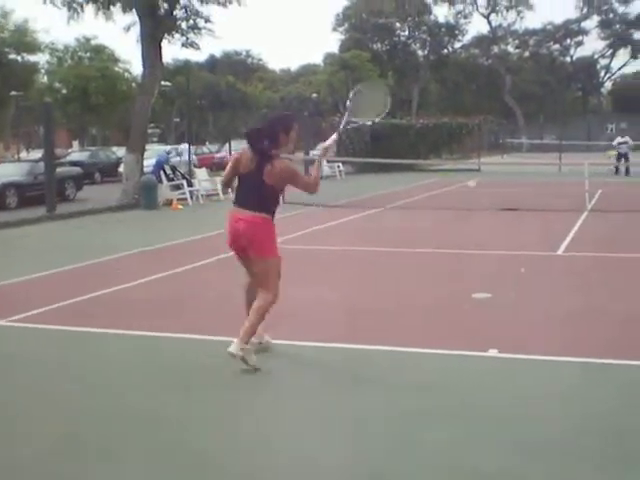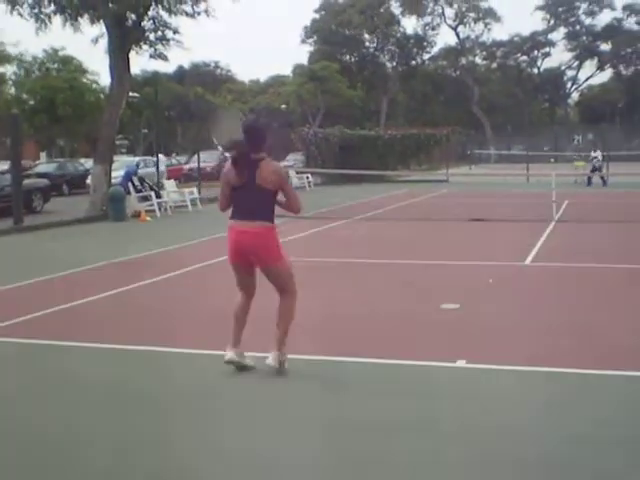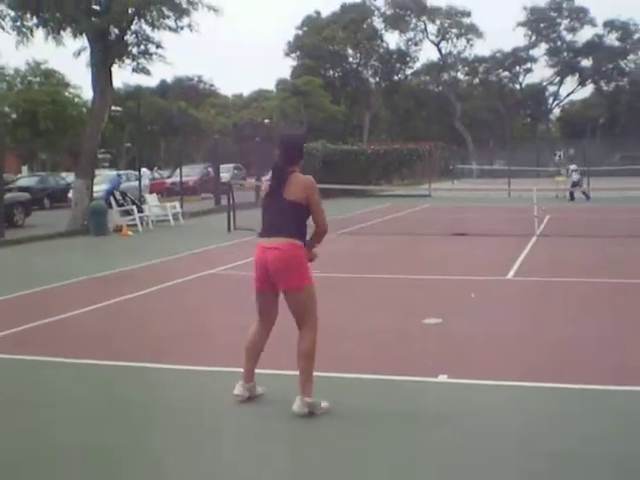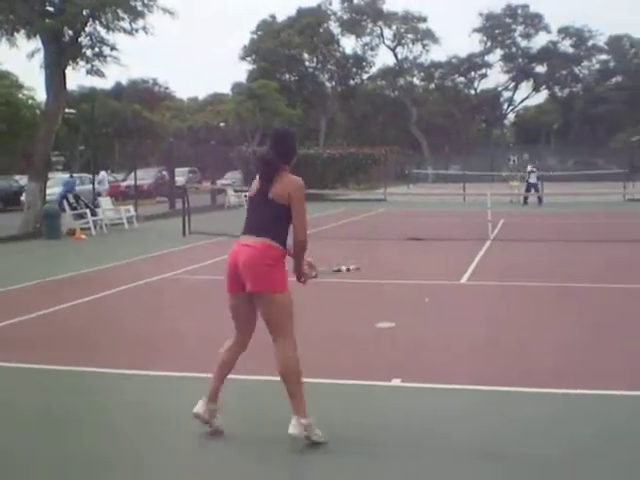
dt=0.5s
person 1, frame 1
left shoulder: (243, 154)
right shoulder: (284, 167)
left elbow: (225, 183)
right elbow: (311, 188)
right wrist: (318, 164)
left hip: (235, 222)
right hip: (259, 227)
left knee: (257, 278)
right knee: (269, 292)
left ankle: (253, 333)
right ankle: (242, 343)
person 1, frame 2
left shoulder: (231, 168)
right shoulder: (275, 170)
left elbow: (223, 205)
right elbow: (295, 208)
left hip: (236, 235)
right hip: (262, 237)
left knee: (246, 294)
right knee: (288, 292)
left ankle: (234, 349)
right ankle: (278, 353)
person 1, frame 3
left shoulder: (268, 184)
right shoulder: (306, 183)
right elbow: (322, 228)
right wrist: (308, 249)
left hip: (263, 253)
right hip: (288, 256)
left knee: (264, 322)
right knee: (307, 326)
left ankle: (246, 382)
right ankle: (305, 398)
person 1, frame 4
left shoulder: (258, 180)
right shoulder: (294, 184)
right elbow: (300, 238)
left wrist: (296, 258)
right wrist: (299, 267)
left hip: (239, 253)
right hip: (263, 261)
left knee: (240, 338)
right knee: (284, 340)
left ankle: (209, 404)
right ankle: (300, 419)
